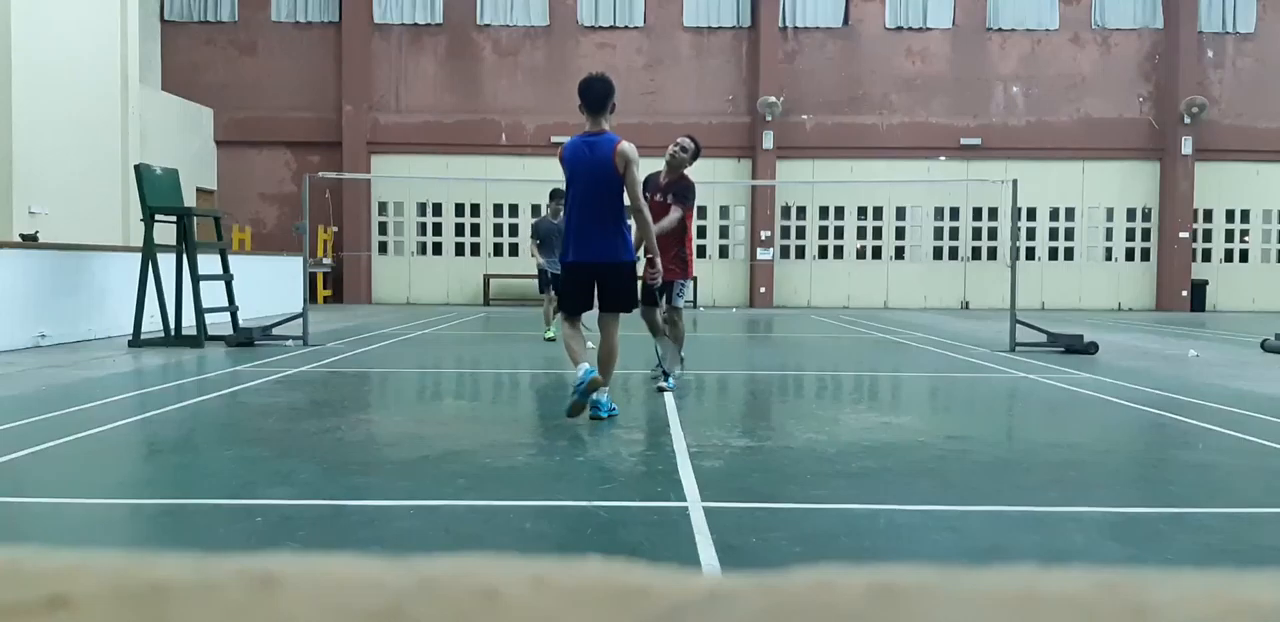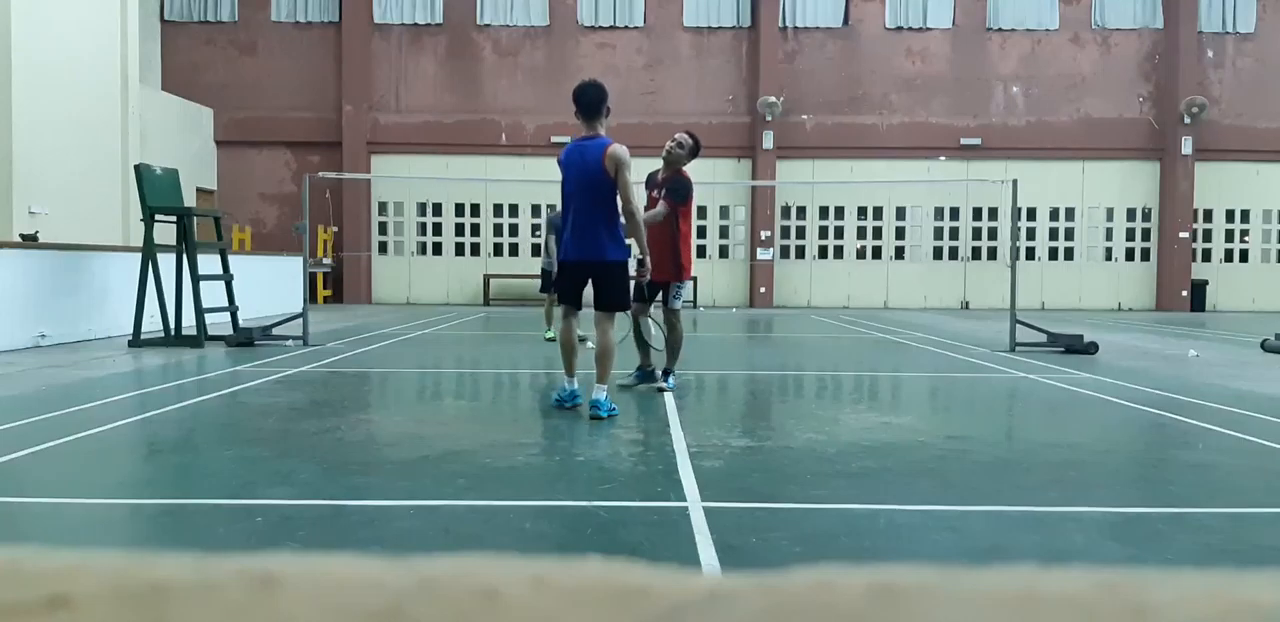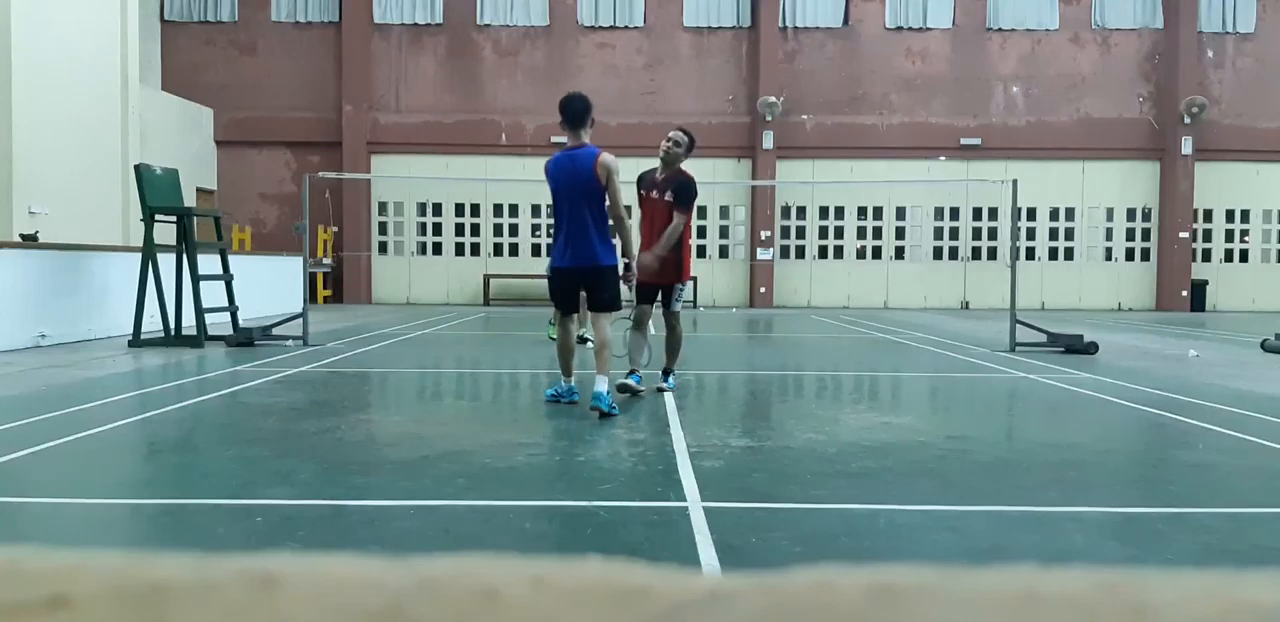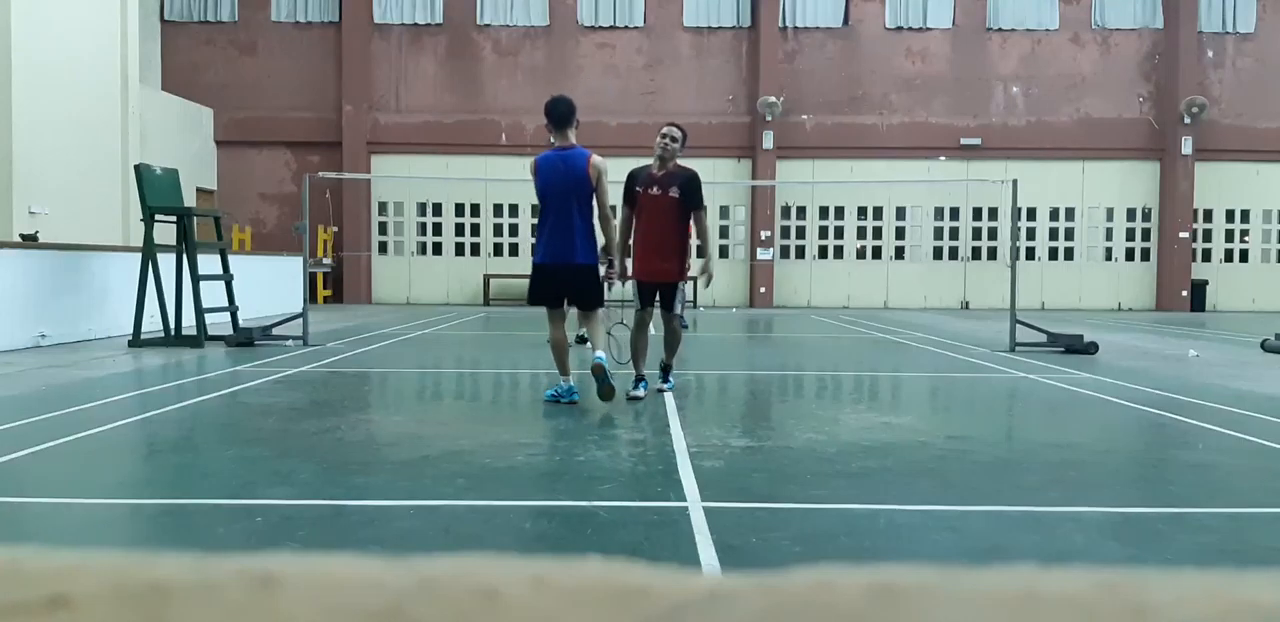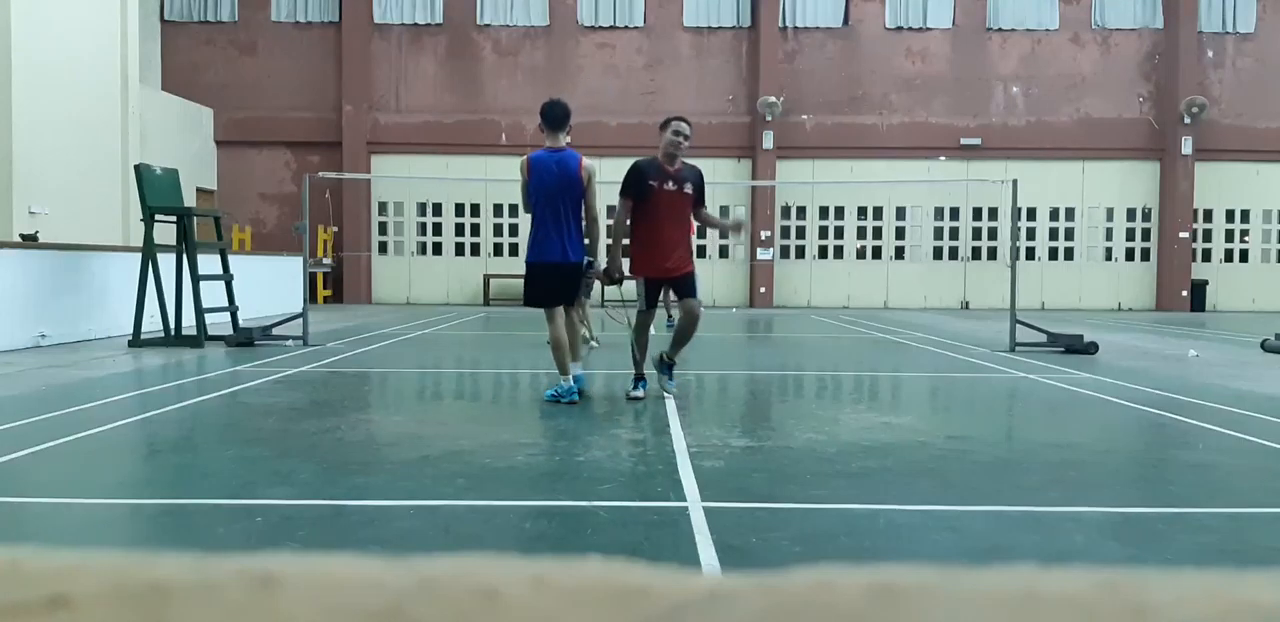
dt=0.2s
person 1, frame 1
left shoulder: (566, 152)
right shoulder: (624, 150)
right elbow: (638, 208)
right wrist: (653, 254)
left hip: (575, 253)
right hip: (617, 254)
left knee: (570, 320)
right knee: (609, 324)
left ankle: (583, 372)
right ankle: (602, 399)
person 1, frame 2
left shoulder: (565, 155)
right shoulder: (616, 152)
right elbow: (630, 209)
right wrist: (644, 254)
left hip: (571, 252)
right hip: (609, 253)
left knee: (569, 315)
right knee: (604, 323)
left ankle: (570, 387)
right ankle: (600, 397)
person 1, frame 3
left shoulder: (551, 165)
right shoulder: (605, 161)
right elbow: (618, 215)
right wrist: (630, 258)
left hip: (563, 259)
right hip: (600, 258)
left knee: (565, 321)
right knee: (600, 323)
left ankle: (566, 385)
right ankle: (600, 390)
person 1, frame 4
left shoulder: (538, 164)
right shoulder: (594, 163)
right elbow: (605, 215)
right wrist: (612, 257)
left hip: (547, 257)
right hip: (584, 257)
left knee: (556, 319)
right knee: (591, 315)
left ankle: (566, 385)
right ankle: (599, 358)
person 1, frame 5
left shoulder: (528, 163)
right shoulder: (584, 166)
left elbow: (527, 207)
right elbow: (592, 217)
right wrist: (593, 256)
left hip: (541, 254)
right hip: (573, 254)
left knee: (554, 317)
right knee: (570, 311)
left ankle: (567, 384)
right ankle: (576, 372)
person 2, frame 1
left shoulder: (685, 186)
right shoulder: (650, 180)
left elbow: (675, 218)
right wrist: (634, 245)
left hip: (677, 262)
left knee: (673, 315)
right knee: (648, 312)
left ankle: (670, 371)
right ankle: (668, 357)
person 2, frame 2
left shoulder: (681, 182)
right shoulder: (652, 177)
left elbow: (659, 214)
left hip: (674, 263)
right hip: (651, 261)
left knee: (671, 316)
right knee: (638, 311)
left ankle: (669, 372)
right ankle: (646, 368)
person 2, frame 3
left shoulder: (685, 182)
right shoulder: (644, 178)
left elbow: (678, 224)
left wrist: (656, 255)
right wrist: (639, 255)
left hip: (673, 265)
right hip: (647, 264)
left knee: (672, 319)
right knee: (639, 316)
left ankle: (669, 372)
right ankle: (635, 374)
person 2, frame 4
left shoulder: (688, 178)
right shoulder: (636, 176)
left elbow: (700, 220)
right elbow: (626, 219)
left wrist: (707, 258)
right wrist: (621, 258)
left hip: (673, 267)
right hip: (642, 266)
left knee: (672, 320)
right knee: (641, 319)
left ankle: (667, 368)
right ankle: (639, 378)
person 2, frame 5
left shoulder: (693, 174)
right shoulder: (641, 169)
left elbow: (699, 214)
right elbow: (622, 213)
left wrist: (725, 225)
right wrist: (615, 254)
left hip: (681, 262)
right hip: (646, 262)
left knee: (692, 312)
right knee: (644, 318)
left ankle: (668, 359)
right ankle: (639, 377)
